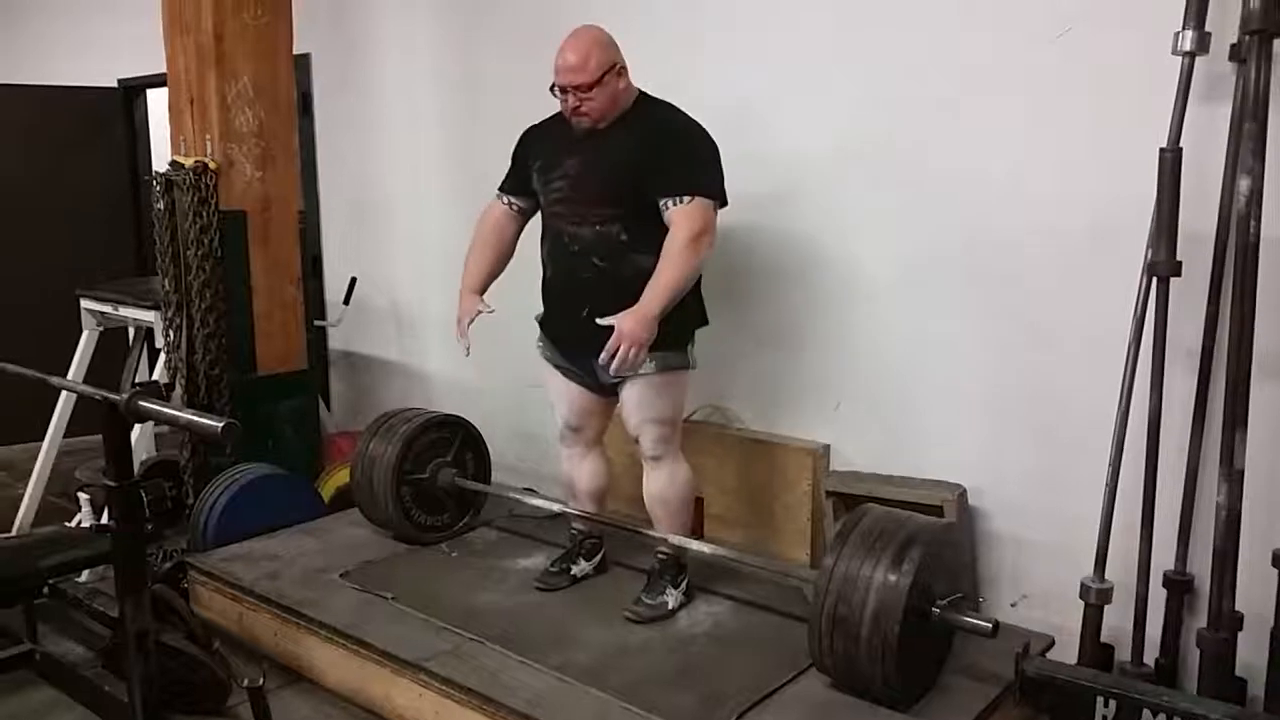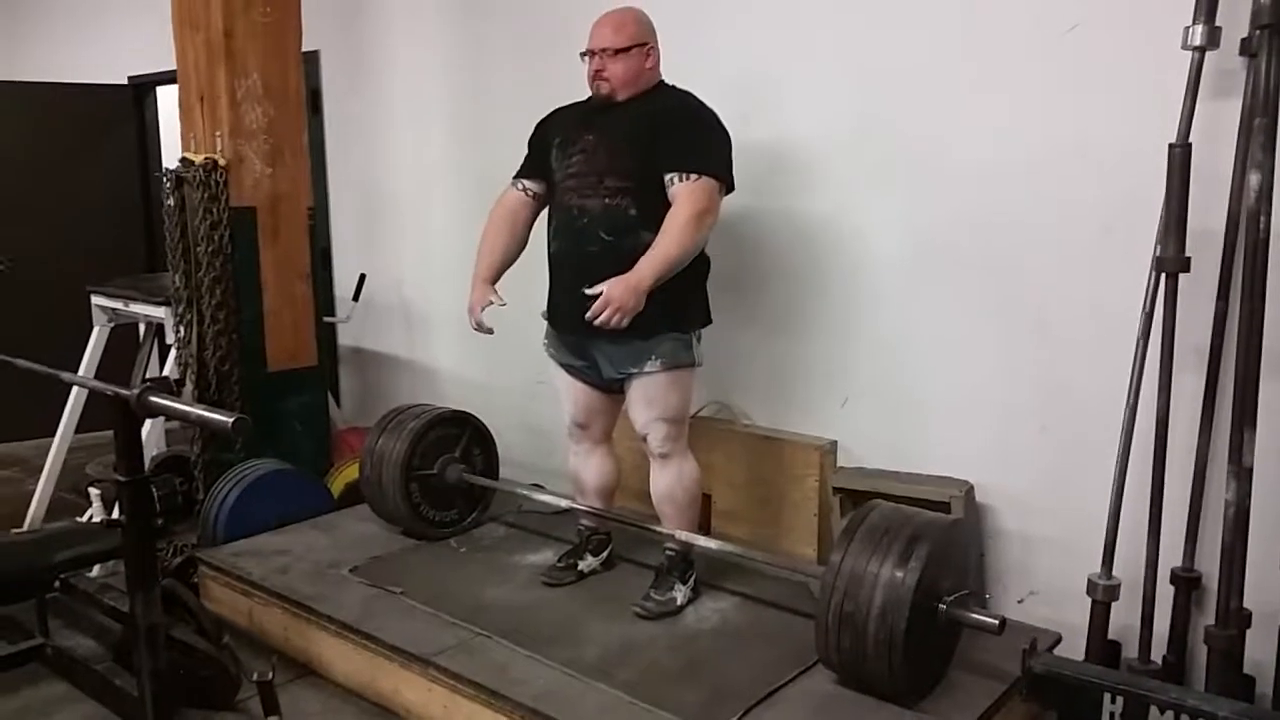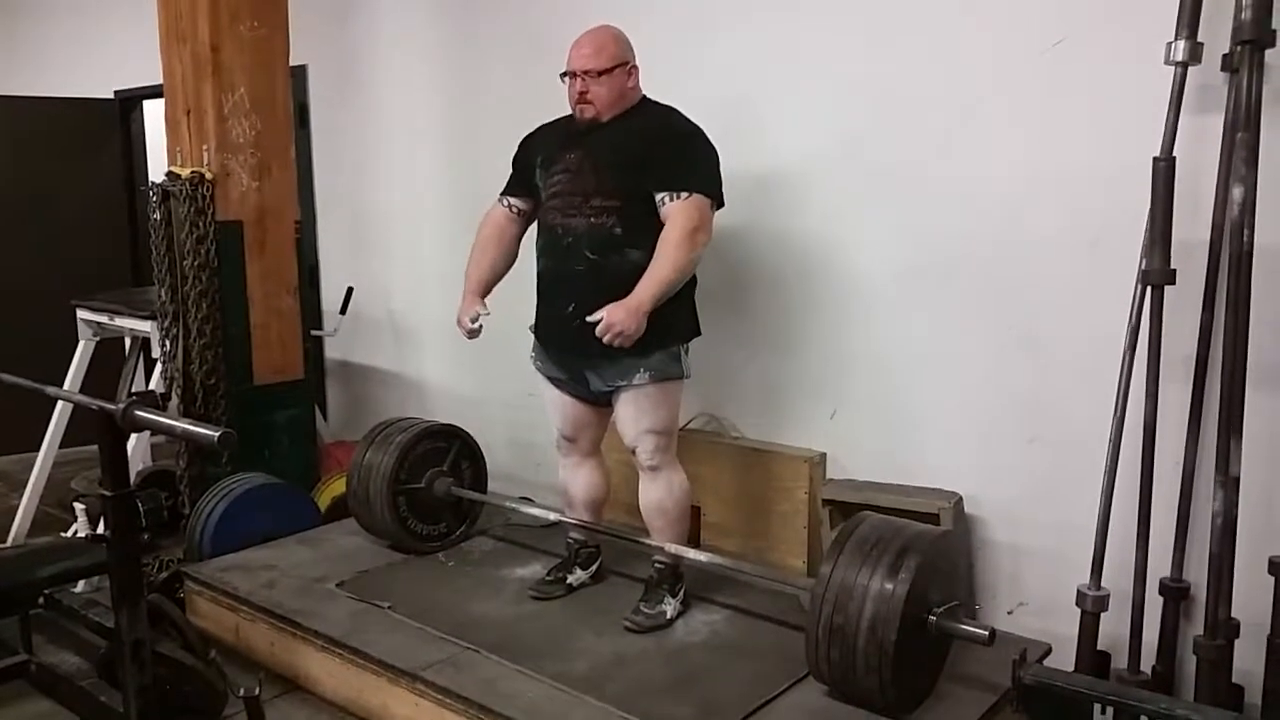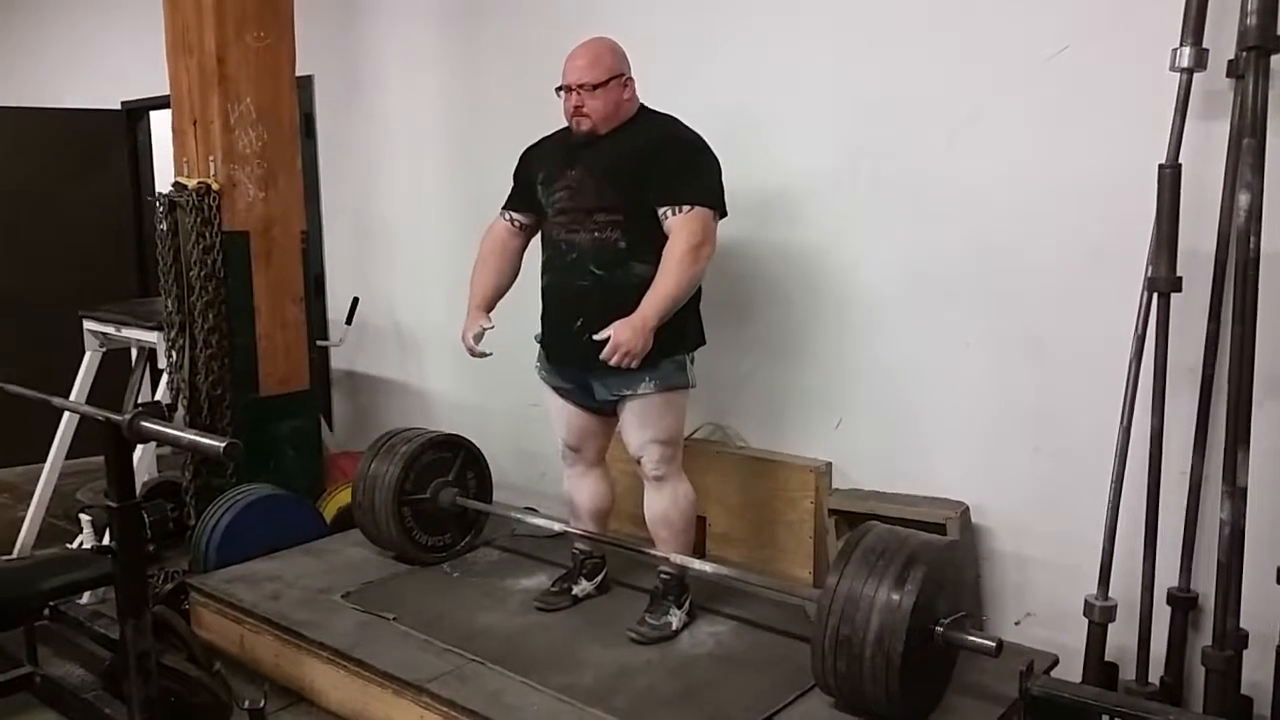
dt=1s
person 1, frame 1
left shoulder: (671, 135)
right shoulder: (542, 139)
left elbow: (693, 230)
right elbow: (503, 214)
left wrist: (647, 314)
right wrist: (471, 289)
left hip: (645, 331)
right hip: (566, 329)
left knee: (657, 447)
right knee: (575, 438)
left ankle: (671, 568)
right ankle: (586, 545)
person 1, frame 2
left shoulder: (682, 118)
right shoulder: (561, 125)
left elbow: (695, 208)
right elbow: (518, 202)
left wrist: (638, 283)
right wrist: (483, 278)
left hip: (653, 322)
right hip: (573, 319)
left knee: (664, 443)
right knee: (584, 434)
left ankle: (679, 566)
right ankle: (593, 542)
person 1, frame 3
left shoulder: (669, 136)
right shoulder: (544, 142)
left elbow: (688, 227)
right elbow: (505, 218)
left wrist: (638, 305)
right wrist: (474, 291)
left hip: (640, 337)
right hip: (560, 334)
left knee: (652, 454)
right knee: (573, 446)
left ankle: (668, 579)
right ankle: (582, 554)
person 1, frame 4
left shoulder: (670, 146)
right shoulder: (544, 156)
left elbow: (692, 240)
right elbow: (507, 232)
left wrist: (644, 322)
right wrist: (478, 308)
left hip: (646, 349)
right hip: (566, 346)
left knee: (658, 465)
right knee: (578, 457)
left ankle: (673, 590)
right ankle: (588, 566)
